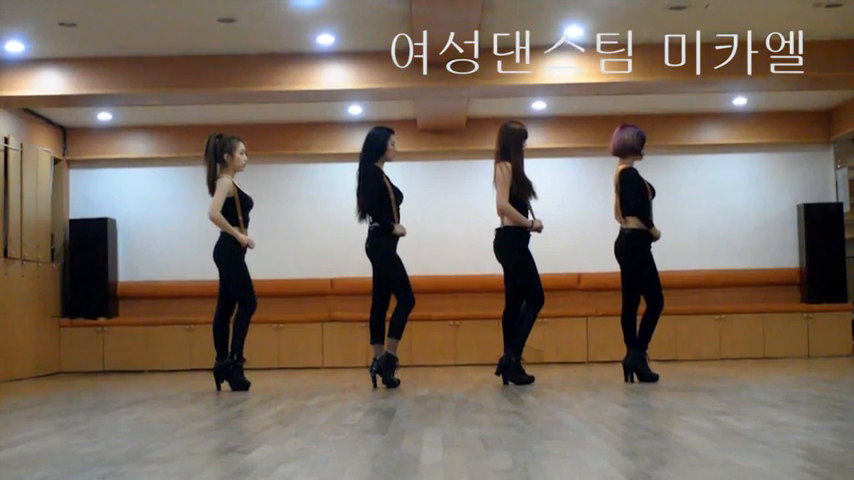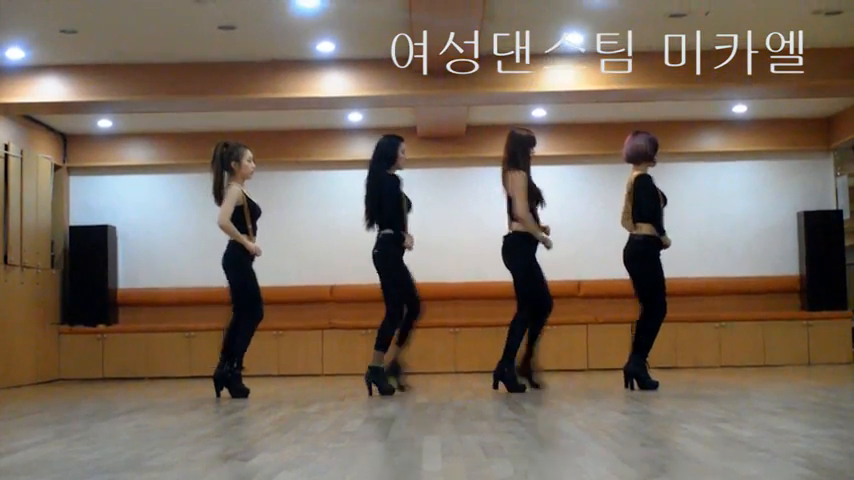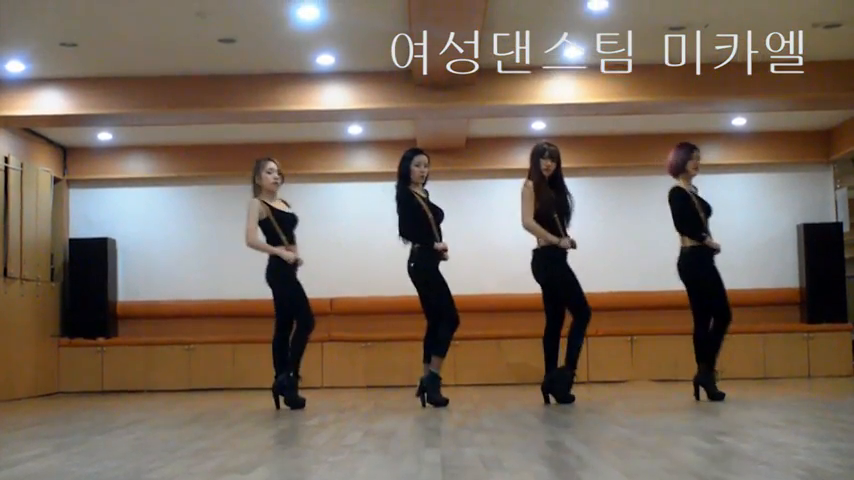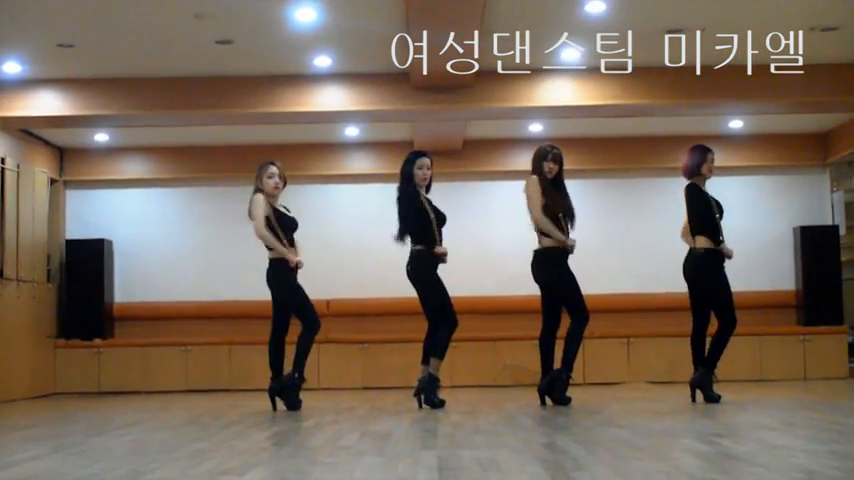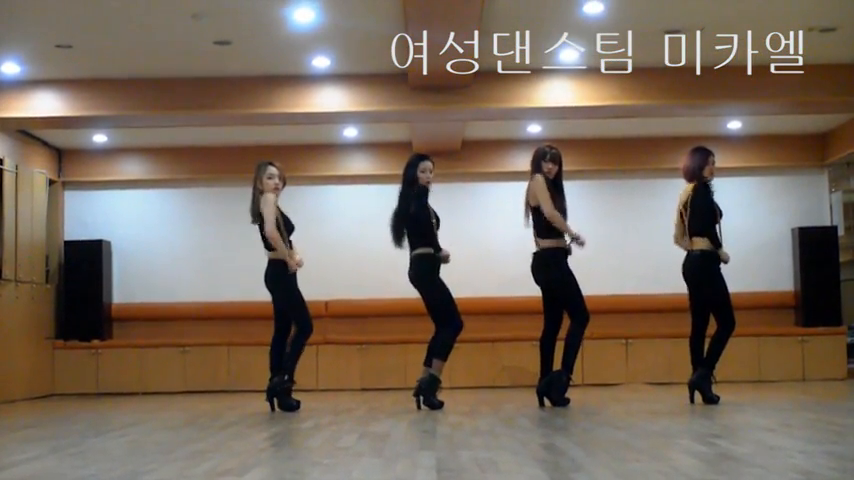
dt=0.7s
person 1, frame 1
left shoulder: (510, 167)
right shoulder: (505, 166)
left elbow: (508, 206)
right elbow: (503, 205)
left wrist: (528, 223)
right wrist: (531, 224)
left hip: (512, 241)
right hip: (511, 241)
left knee: (515, 302)
right knee: (535, 298)
left ankle: (511, 361)
right ankle: (512, 356)
person 1, frame 2
left shoulder: (516, 173)
right shoulder: (518, 174)
right elbow: (521, 212)
left wrist: (539, 228)
right wrist: (541, 237)
left hip: (521, 246)
right hip: (519, 246)
left knee: (542, 305)
right knee: (529, 308)
left ankle: (525, 364)
right ankle: (506, 367)
person 1, frame 3
left shoulder: (553, 189)
right shoulder: (532, 186)
right elbow: (528, 222)
left wrist: (565, 239)
right wrist: (558, 241)
left hip: (551, 260)
right hip: (548, 259)
left knee: (555, 321)
right knee: (582, 313)
left ankle: (552, 381)
right ankle: (566, 372)
person 1, frame 4
left shoulder: (555, 190)
right shoulder: (534, 182)
left elbow: (554, 223)
right elbow: (537, 217)
left wrist: (565, 240)
right wrist: (565, 239)
left hip: (550, 260)
right hip: (550, 260)
left knee: (551, 323)
right knee: (580, 315)
left ankle: (548, 381)
right ankle: (562, 373)
person 1, frame 5
left shoulder: (551, 187)
right shoulder: (537, 181)
left elbow: (552, 222)
right elbow: (550, 213)
left wrist: (567, 236)
right wrist: (573, 235)
left hip: (548, 261)
right hip: (550, 261)
left knee: (552, 323)
right knee: (580, 316)
left ankle: (546, 383)
right ankle: (562, 375)
person 2, frame 1
left shoulder: (379, 174)
right shoulder: (372, 172)
left elbow: (384, 207)
right elbow: (371, 207)
left wrist: (394, 227)
right wrist: (392, 227)
left hip: (382, 244)
right hip: (381, 243)
left knee: (380, 303)
right knee: (406, 299)
left ankle: (379, 360)
right ankle: (387, 357)
person 2, frame 2
left shoulder: (385, 181)
right shoulder: (390, 180)
right elbow: (389, 216)
left wrist: (403, 237)
right wrist: (402, 239)
left hip: (389, 251)
right hip: (389, 251)
left knee: (413, 308)
right knee: (395, 311)
left ankle: (394, 364)
right ankle: (376, 370)
person 2, frame 3
left shoulder: (424, 196)
right shoulder: (406, 196)
left elbow: (431, 227)
right elbow: (406, 231)
left wrist: (440, 247)
right wrist: (433, 245)
left hip: (427, 262)
right hip: (422, 262)
left knee: (436, 321)
right knee: (449, 318)
left ankle: (428, 380)
right ankle: (432, 378)
person 2, frame 4
left shoulder: (425, 199)
right shoulder: (410, 195)
left elbow: (433, 228)
right elbow: (411, 226)
left wrist: (439, 249)
right wrist: (433, 248)
left hip: (426, 265)
right hip: (422, 264)
left knee: (437, 323)
right knee: (448, 321)
left ankle: (425, 382)
right ankle: (430, 380)
person 2, frame 5
left shoulder: (417, 199)
right shoulder: (417, 196)
right elbow: (421, 225)
left wrist: (438, 253)
right wrist: (439, 250)
left hip: (425, 268)
right hip: (424, 268)
left knee: (444, 325)
right knee: (453, 323)
left ankle: (425, 381)
right ankle: (430, 381)
person 3, frame 1
left shoulder: (622, 172)
right shoulder: (629, 172)
right elbow: (638, 207)
left wrist: (645, 229)
right wrist: (653, 230)
left hip: (627, 242)
right hip: (635, 243)
left knee: (630, 303)
right knee: (655, 301)
left ankle: (633, 355)
right ankle: (637, 354)
person 3, frame 2
left shoulder: (634, 179)
right shoulder: (643, 179)
right elbow: (651, 212)
left wrist: (646, 233)
right wrist: (663, 236)
left hip: (635, 248)
right hip: (645, 250)
left knee: (648, 309)
right knee: (657, 309)
left ankle: (635, 362)
right ankle: (637, 362)
person 3, frame 3
left shoulder: (691, 190)
right shoulder: (678, 192)
right elbow: (682, 224)
left wrist: (706, 240)
right wrist: (708, 241)
left hip: (696, 259)
right hip: (695, 259)
left knee: (702, 320)
right knee: (722, 315)
left ankle: (704, 374)
right ankle: (705, 371)
person 3, frame 4
left shoulder: (696, 191)
right shoulder: (694, 188)
right elbow: (706, 223)
right wrist: (723, 246)
left hip: (695, 261)
right hip: (706, 261)
left knee: (700, 323)
right knee: (727, 320)
left ankle: (701, 376)
right ankle: (704, 373)
person 3, frame 5
left shoulder: (688, 194)
right shoulder: (702, 189)
left elbow: (678, 237)
right elbow: (706, 226)
right wrist: (721, 251)
left hip: (693, 263)
right hip: (704, 263)
left knee: (699, 324)
right knee: (726, 322)
left ankle: (699, 377)
right ankle: (703, 374)
person 4, frame 1
left shoulder: (230, 182)
right shoulder: (225, 181)
right elbow: (214, 213)
left wrist: (241, 237)
right wrist: (238, 235)
left hip: (231, 251)
right hip: (229, 251)
left knee: (226, 308)
right knee: (247, 303)
left ankle: (224, 363)
right ankle: (233, 361)
person 4, frame 2
left shoulder: (236, 190)
right shoulder: (235, 189)
right elbow: (223, 221)
left wrist: (248, 244)
right wrist: (247, 243)
left hip: (238, 258)
right hip: (238, 258)
left knee: (242, 315)
right knee: (253, 313)
left ankle: (226, 370)
right ankle: (231, 370)
person 4, frame 3
left shoulder: (283, 203)
right shoulder: (258, 204)
right elbow: (251, 240)
left wrist: (295, 254)
right wrist: (281, 253)
left hip: (286, 269)
right hip: (279, 269)
left knee: (284, 327)
right knee: (306, 322)
left ankle: (282, 381)
right ankle: (288, 377)
person 4, frame 4
left shoulder: (283, 209)
right shoulder: (259, 199)
right elbow: (260, 230)
left wrist: (296, 256)
right wrist: (288, 255)
left hip: (286, 271)
right hip: (280, 271)
left knee: (279, 330)
right knee: (311, 322)
left ankle: (278, 383)
right ankle: (294, 377)
person 4, frame 5
left shoulder: (274, 207)
right shoulder: (266, 199)
right elbow: (271, 233)
left wrist: (295, 256)
right wrist: (289, 257)
left hip: (283, 272)
right hip: (279, 272)
left knee: (283, 330)
right knee: (304, 326)
left ankle: (276, 384)
right ankle: (284, 380)
